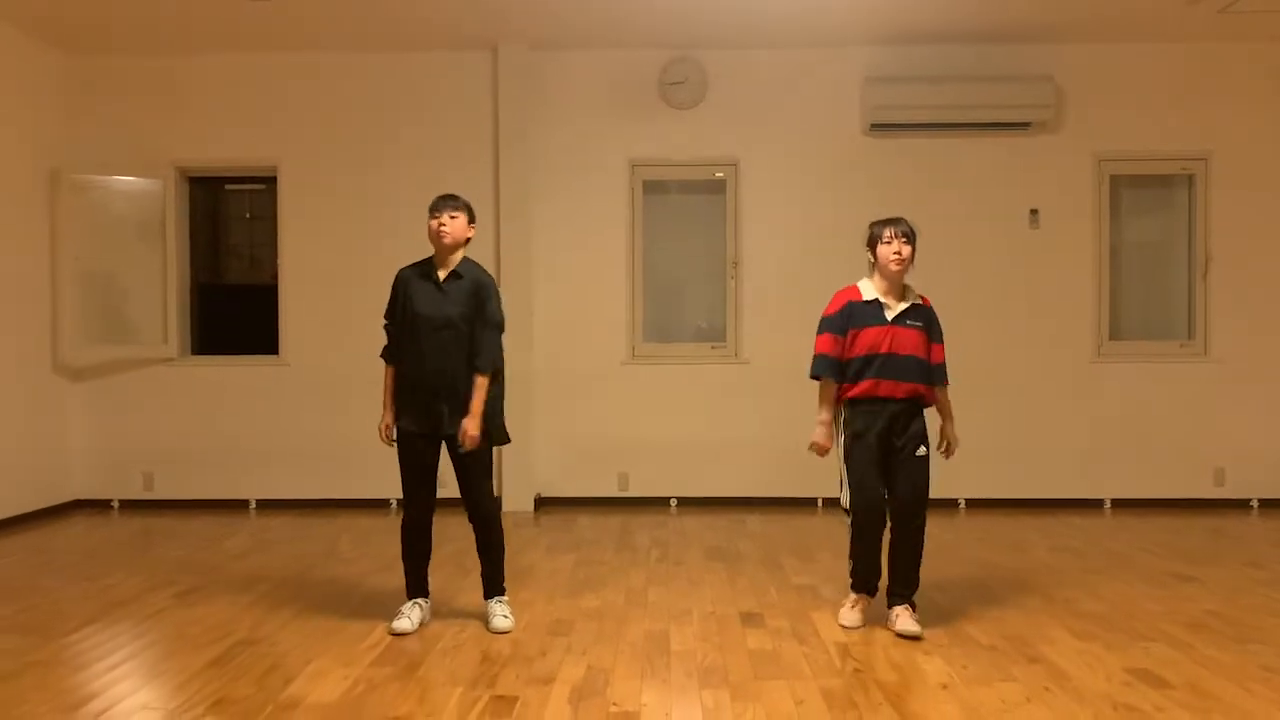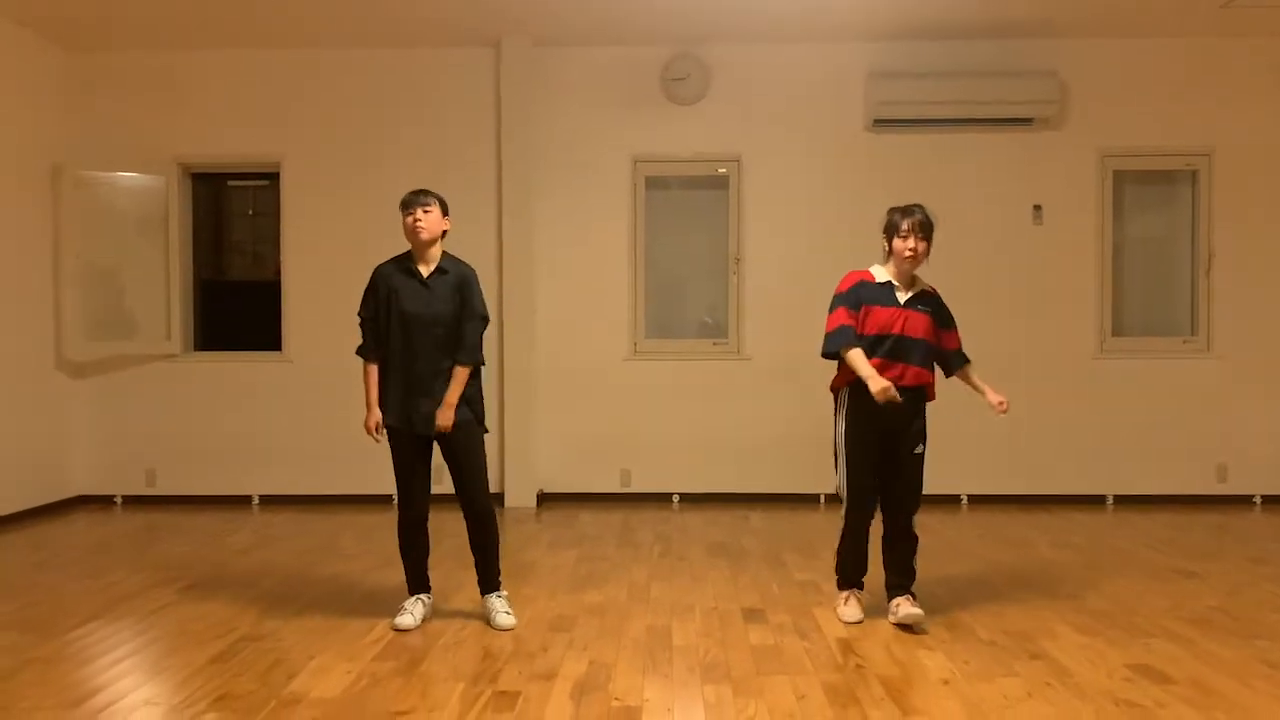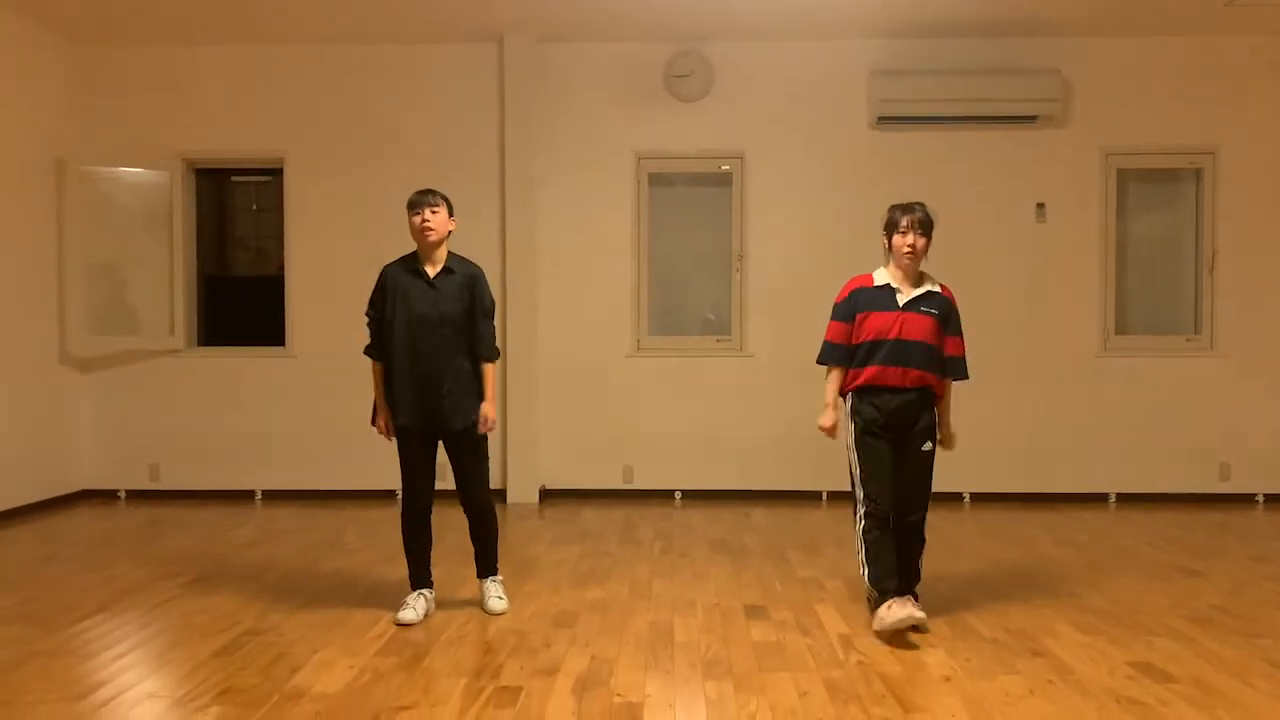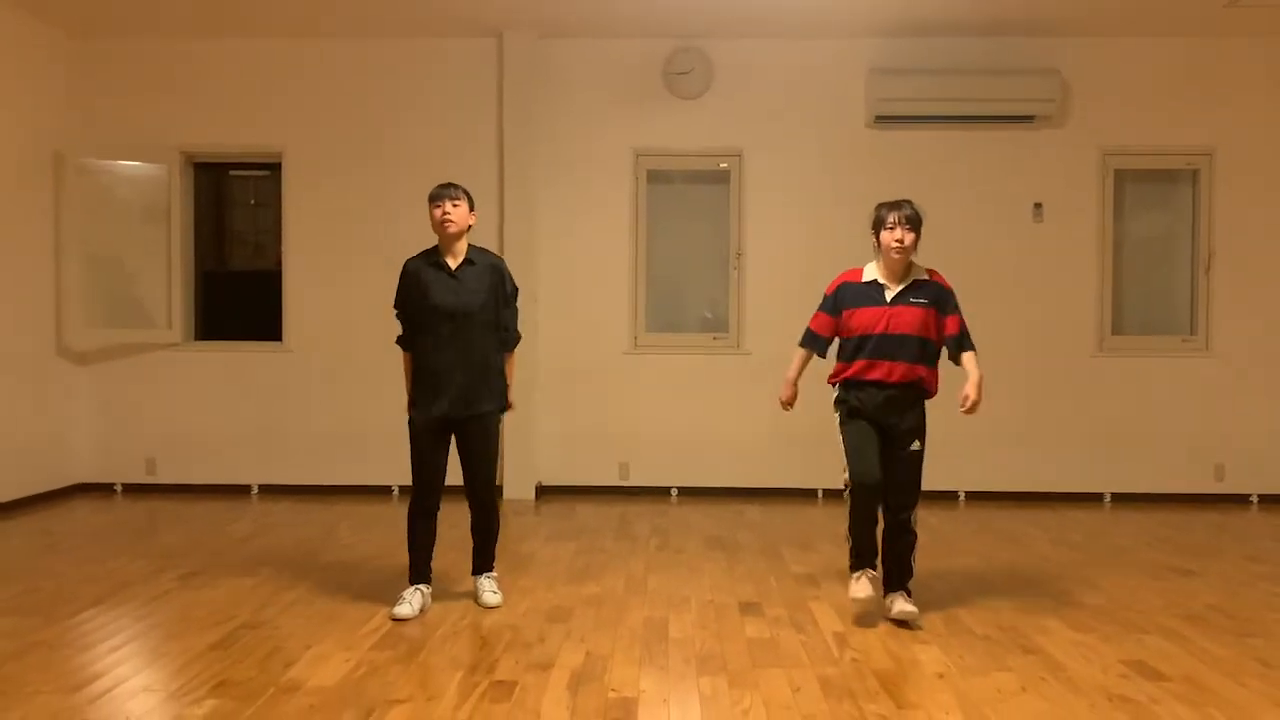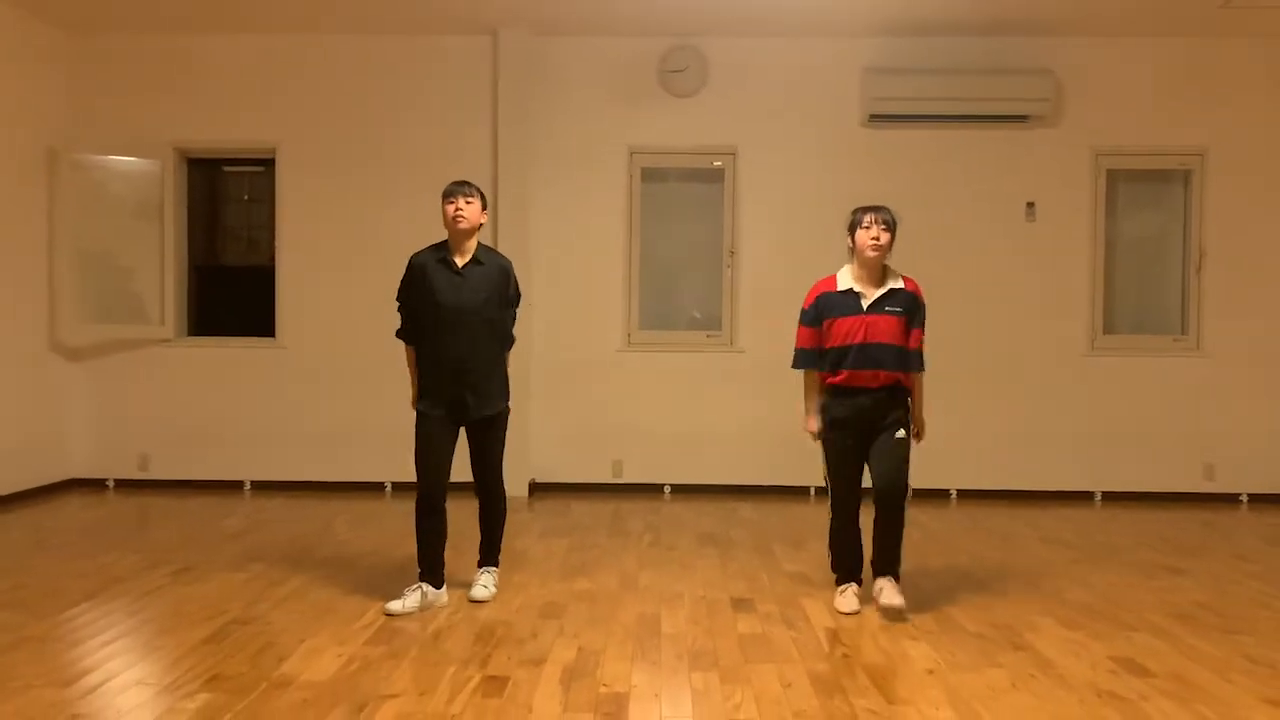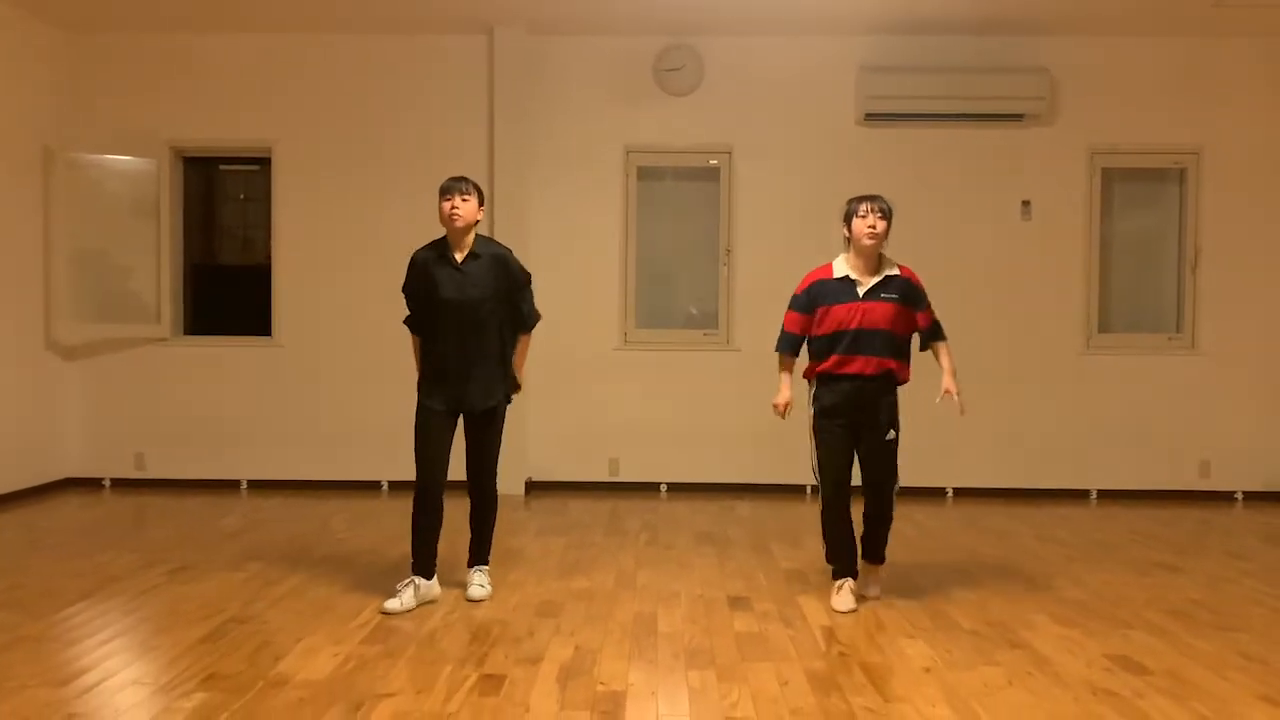
dt=0.3s
person 1, frame 1
left shoulder: (479, 283)
right shoulder: (406, 280)
left elbow: (486, 356)
right elbow: (393, 352)
left wrist: (475, 415)
right wrist: (388, 409)
left hip: (465, 412)
right hip: (415, 413)
left knee: (482, 508)
right knee: (416, 511)
left ankle: (496, 597)
right ankle: (417, 598)
person 1, frame 2
left shoulder: (462, 276)
right shoulder: (385, 277)
left elbow: (469, 348)
right elbow: (371, 347)
left wrist: (449, 403)
right wrist: (372, 405)
left hip: (457, 406)
right hip: (403, 409)
left knee: (477, 501)
right knee: (412, 506)
left ankle: (493, 593)
right ankle: (418, 594)
person 1, frame 3
left shoulder: (470, 276)
right shoulder: (392, 277)
left elbow: (485, 344)
right elbow: (378, 347)
left wrist: (488, 399)
right wrist: (381, 404)
left hip: (461, 405)
right hip: (411, 408)
left knee: (476, 497)
right knee: (416, 501)
left ankle: (490, 579)
right ankle: (421, 589)
person 1, frame 4
left shoulder: (493, 268)
right shoulder: (415, 270)
left elbow: (508, 335)
right elbow: (408, 339)
left wrist: (506, 388)
right wrist: (410, 392)
left hip: (481, 398)
right hip: (429, 399)
left knee: (482, 491)
right knee: (424, 493)
left ankle: (485, 574)
right ankle: (419, 584)
person 1, frame 5
left shoulder: (499, 268)
right shoulder: (421, 265)
left elbow: (505, 335)
right elbow: (410, 332)
left wrist: (498, 382)
right wrist: (416, 385)
left hip: (487, 395)
right hip: (436, 397)
left knee: (489, 485)
right knee: (430, 489)
left ankle: (487, 568)
right ankle: (430, 583)
person 1, frame 6
left shoulder: (499, 260)
right shoulder: (422, 262)
left elbow: (526, 318)
right elbow: (416, 324)
left wrist: (517, 367)
right wrist: (421, 372)
left hip: (486, 387)
right hip: (436, 388)
left knee: (481, 481)
right knee: (427, 482)
left ankle: (479, 567)
right ankle: (421, 579)
person 2, frame 1
left shoulder: (923, 311)
right shoulder: (846, 304)
left elbow: (934, 374)
right elbow: (828, 369)
left wrist: (948, 421)
right wrist: (824, 422)
left hip: (908, 419)
right hip: (861, 415)
left knee: (910, 511)
right knee: (867, 507)
left ankle: (902, 603)
right ankle: (860, 592)
person 2, frame 2
left shoulder: (931, 301)
right shoulder: (857, 285)
left elbow: (953, 358)
right elbow: (844, 340)
left wrist: (986, 392)
right wrist: (872, 378)
left hip: (910, 408)
right hip: (862, 402)
left knee: (902, 506)
right knee: (859, 502)
left ankle: (901, 594)
right ankle: (849, 587)
person 2, frame 3
left shoulder: (941, 300)
right shoulder: (858, 292)
left elbow: (949, 366)
right elbow: (836, 354)
left wrist: (945, 419)
right wrist: (830, 405)
left hip: (918, 412)
right hip: (869, 408)
left knee: (912, 509)
right knee: (876, 504)
left ankle: (906, 593)
right ankle: (884, 597)
person 2, frame 4
left shoulder: (935, 288)
right shoulder: (847, 286)
left elbow: (959, 342)
right elbow: (815, 336)
left wrist: (973, 377)
right wrist: (791, 380)
left hip: (907, 404)
right hip: (858, 400)
left knee: (902, 502)
right knee: (864, 482)
left ankle: (898, 590)
right ankle: (862, 568)
person 2, frame 5
left shoulder: (908, 294)
right shoulder: (823, 295)
left elbow: (914, 361)
right elbow: (809, 359)
left wrist: (918, 411)
right wrist: (812, 411)
left hip: (889, 407)
right hip: (841, 407)
left knee: (891, 488)
right knee: (844, 500)
left ankle: (885, 577)
right ankle: (847, 581)
person 2, frame 6
left shoulder: (904, 282)
right shoulder: (817, 283)
left elbow: (933, 330)
right elbow: (789, 339)
left wrist: (948, 373)
right wrist: (784, 384)
left hip: (880, 396)
right hip: (832, 397)
left knee: (881, 488)
right knee: (834, 490)
left ankle: (873, 563)
right ankle: (843, 576)
